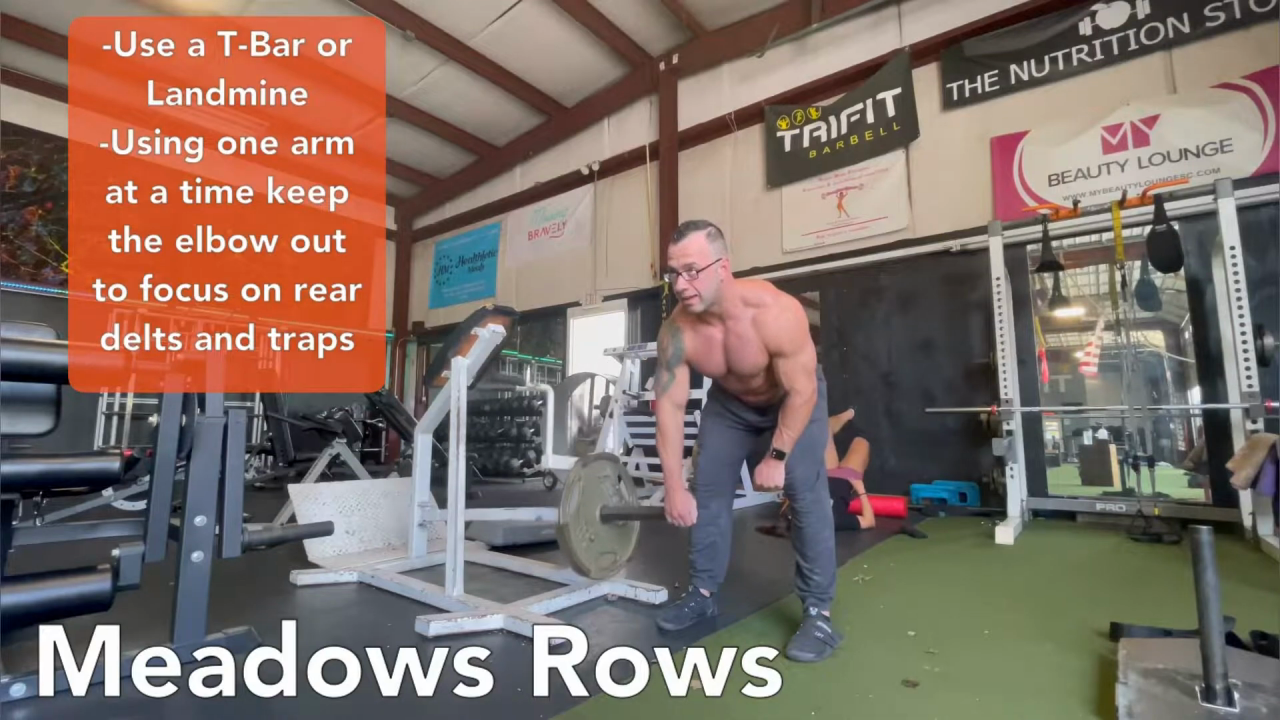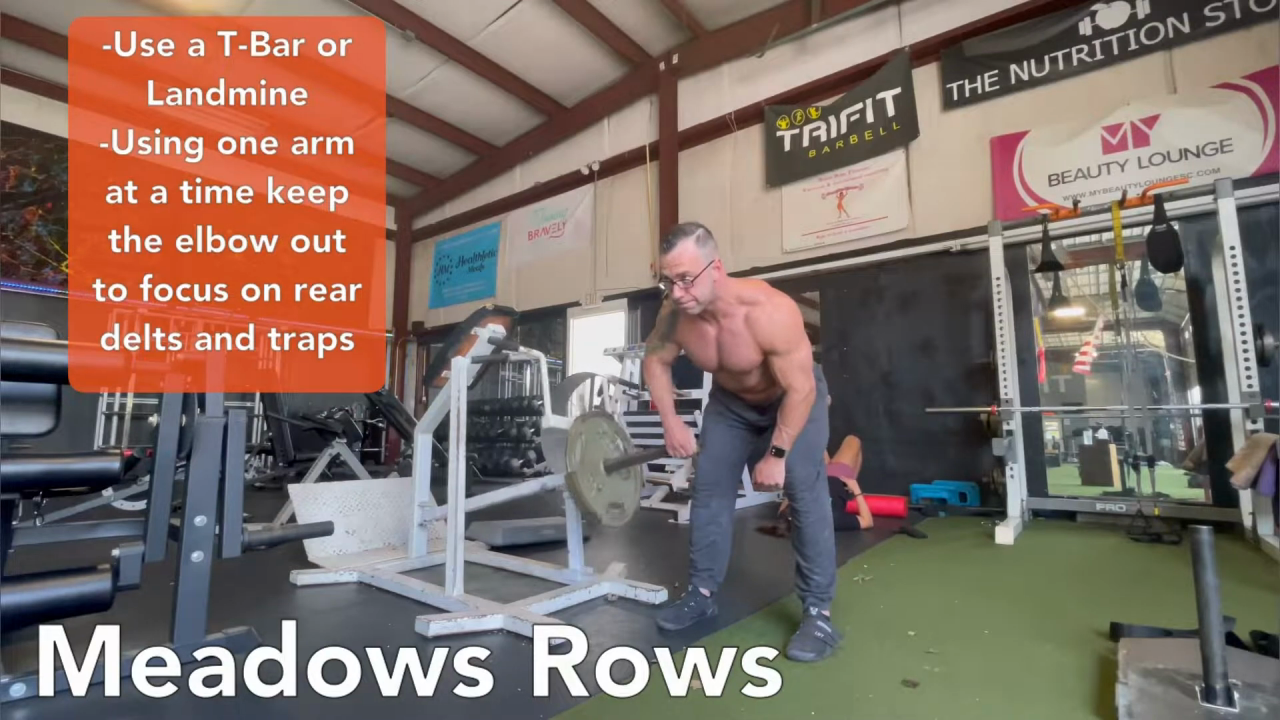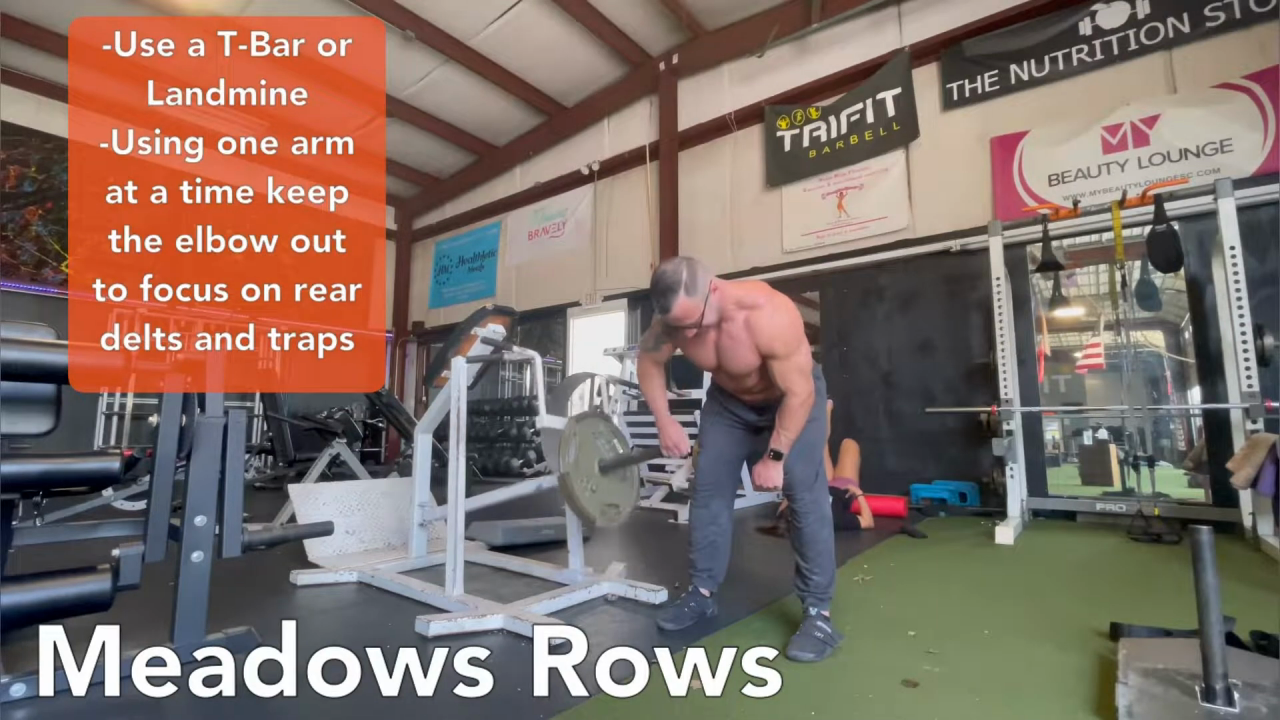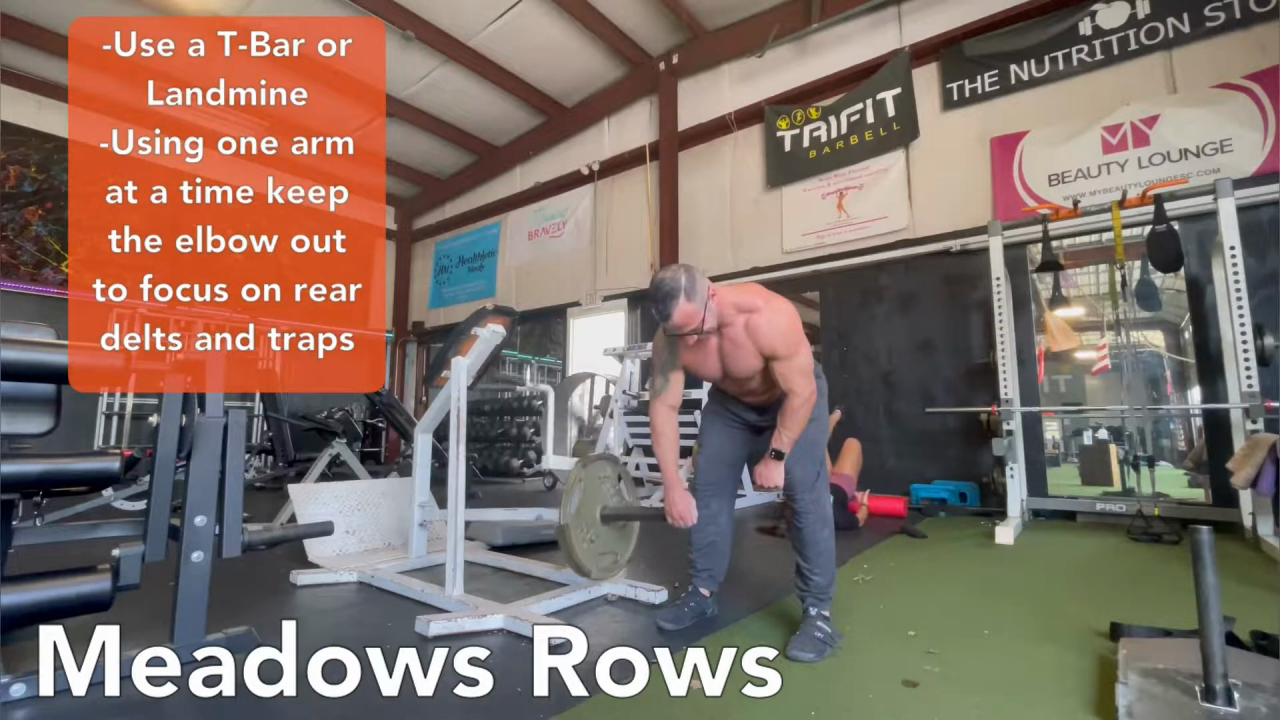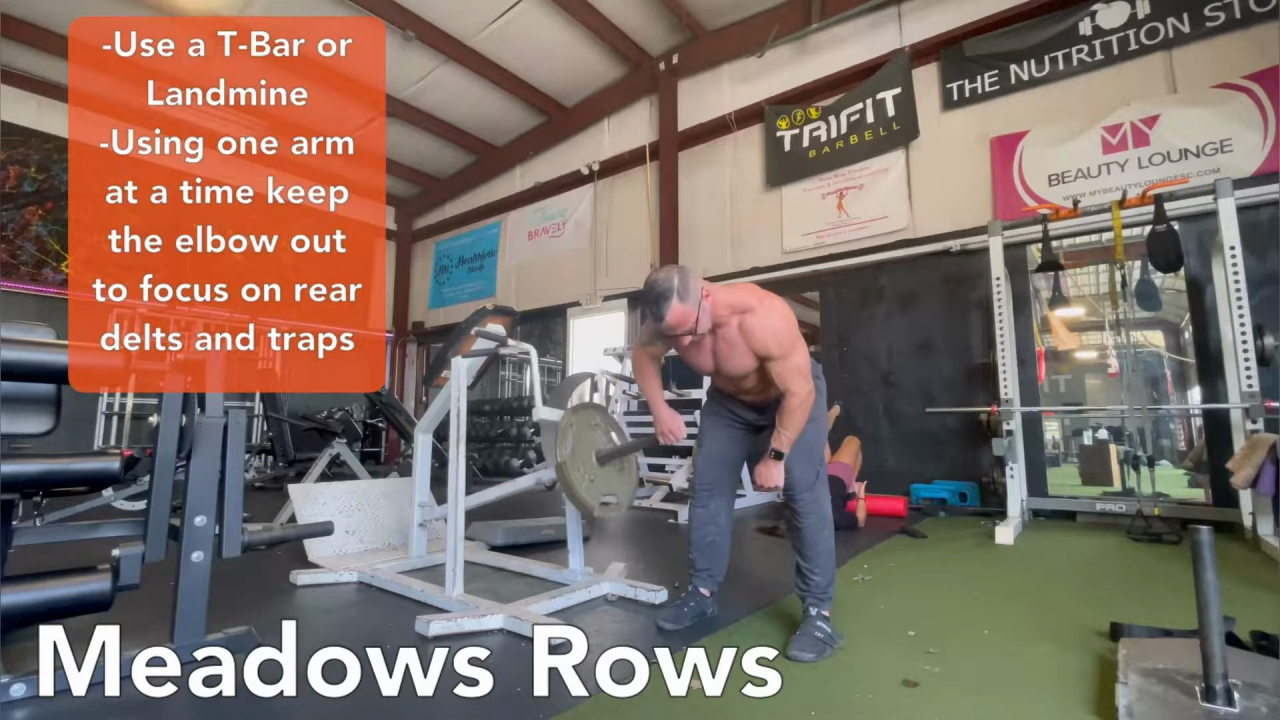
dt=1s
person 1, frame 1
left shoulder: (775, 312)
right shoulder: (678, 331)
left elbow: (801, 391)
right elbow: (669, 406)
left wrist: (777, 457)
right wrist: (674, 487)
left hip: (794, 398)
right hip: (728, 401)
left knee: (806, 493)
right knee: (707, 491)
left ankle: (818, 612)
right ankle: (702, 593)
person 1, frame 2
left shoulder: (769, 311)
right shoulder: (676, 316)
left elbow: (801, 389)
right elbow: (654, 358)
left wrist: (777, 454)
right wrist: (670, 423)
left hip: (796, 397)
right hip: (730, 401)
left knee: (805, 493)
right knee: (709, 490)
left ankle: (818, 612)
right ankle: (702, 593)
person 1, frame 3
left shoulder: (769, 314)
right shoulder: (674, 320)
left elbow: (798, 393)
right elbow: (648, 363)
left wrist: (775, 456)
right wrist: (664, 421)
left hip: (793, 397)
right hip: (728, 400)
left knee: (804, 493)
right knee: (708, 489)
left ankle: (818, 612)
right ankle: (702, 593)
person 1, frame 4
left shoulder: (769, 317)
right shoulder: (671, 338)
left elbow: (801, 392)
right elbow: (664, 407)
left wrist: (776, 456)
right wrist: (673, 486)
left hip: (795, 397)
right hip: (729, 402)
left knee: (806, 494)
right knee: (707, 490)
left ankle: (818, 612)
right ankle: (702, 593)
person 1, frame 5
left shoulder: (764, 317)
right shoulder: (671, 319)
left elbow: (799, 392)
right elbow: (642, 354)
left wrist: (776, 456)
right wrist: (659, 409)
left hip: (794, 396)
right hip: (728, 400)
left knee: (804, 493)
right knee: (707, 489)
left ankle: (818, 612)
right ankle: (702, 592)
